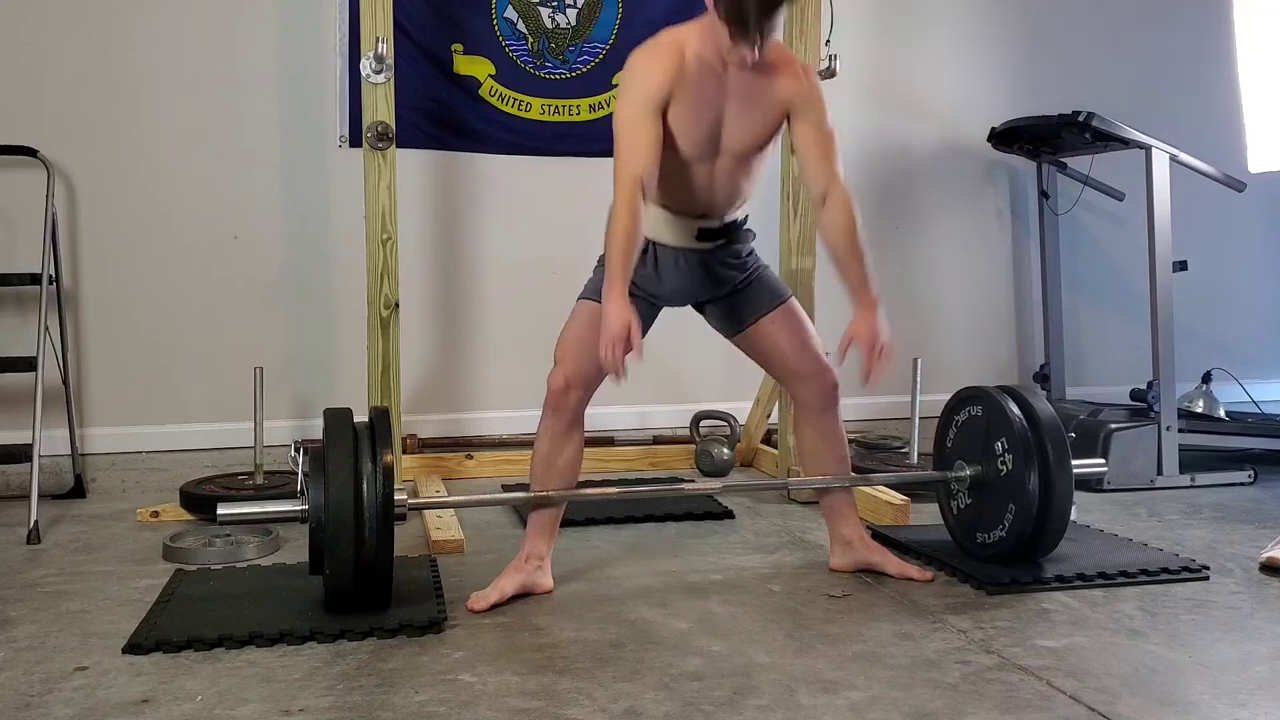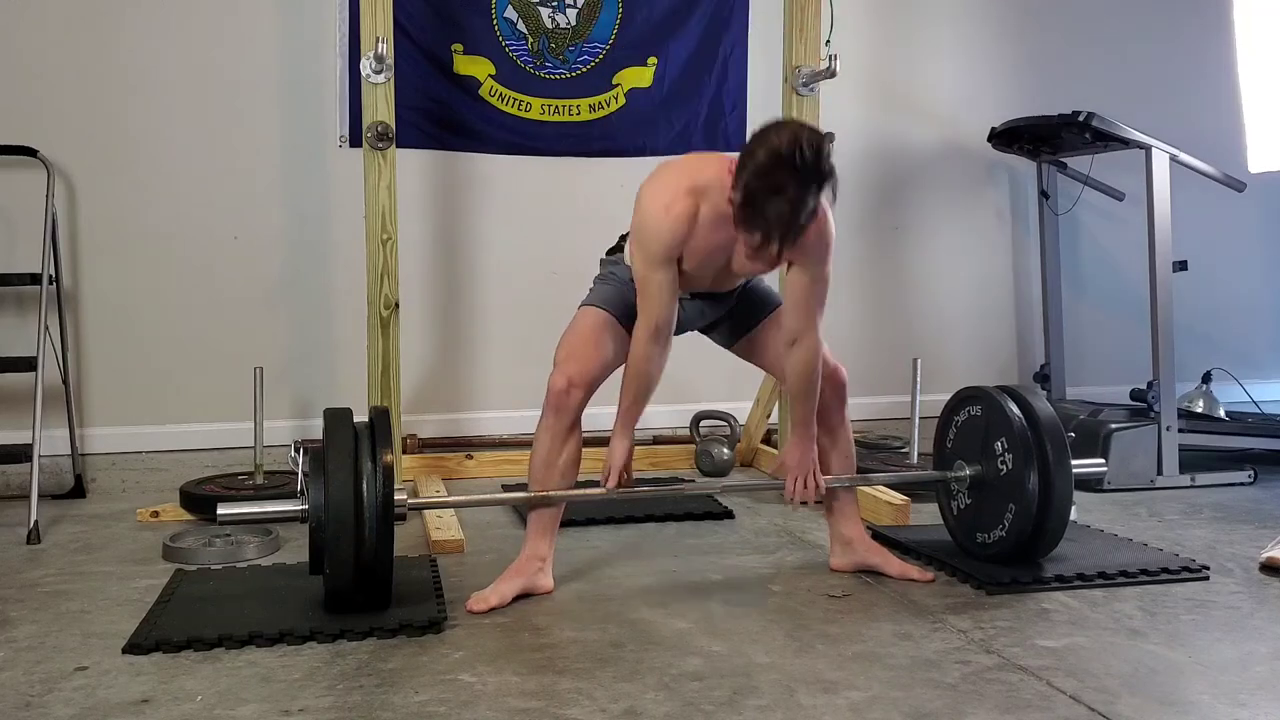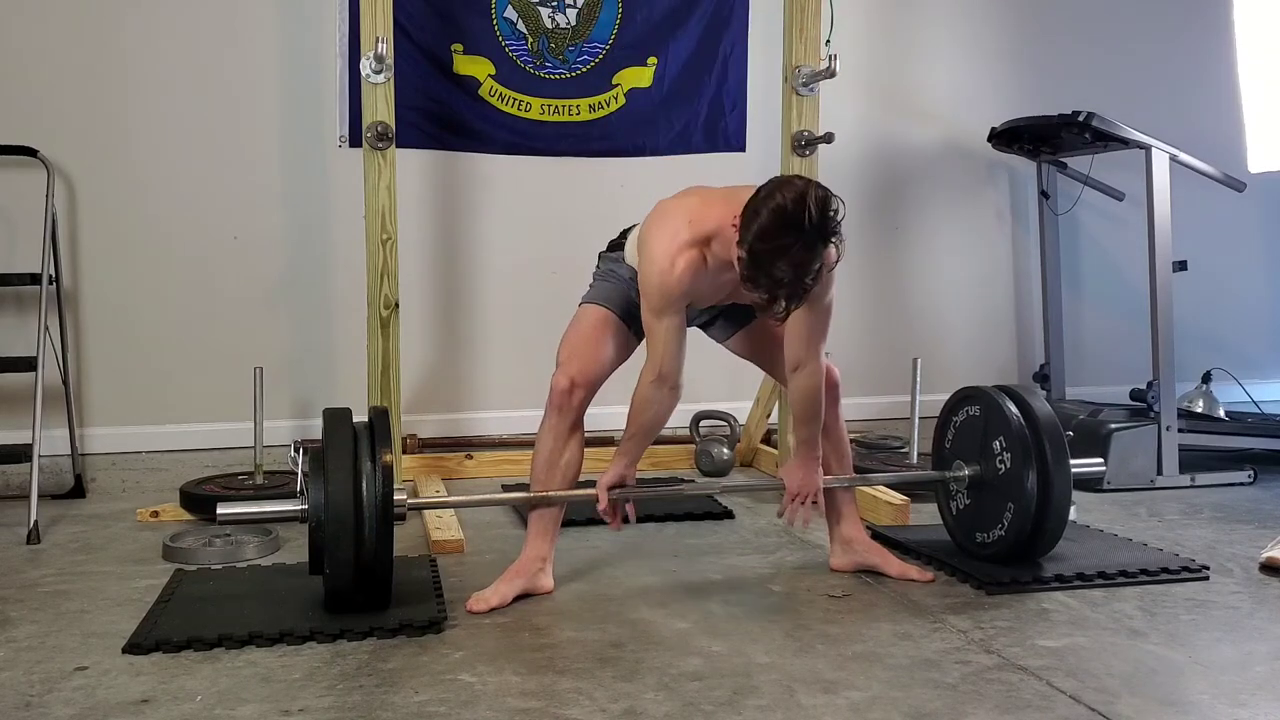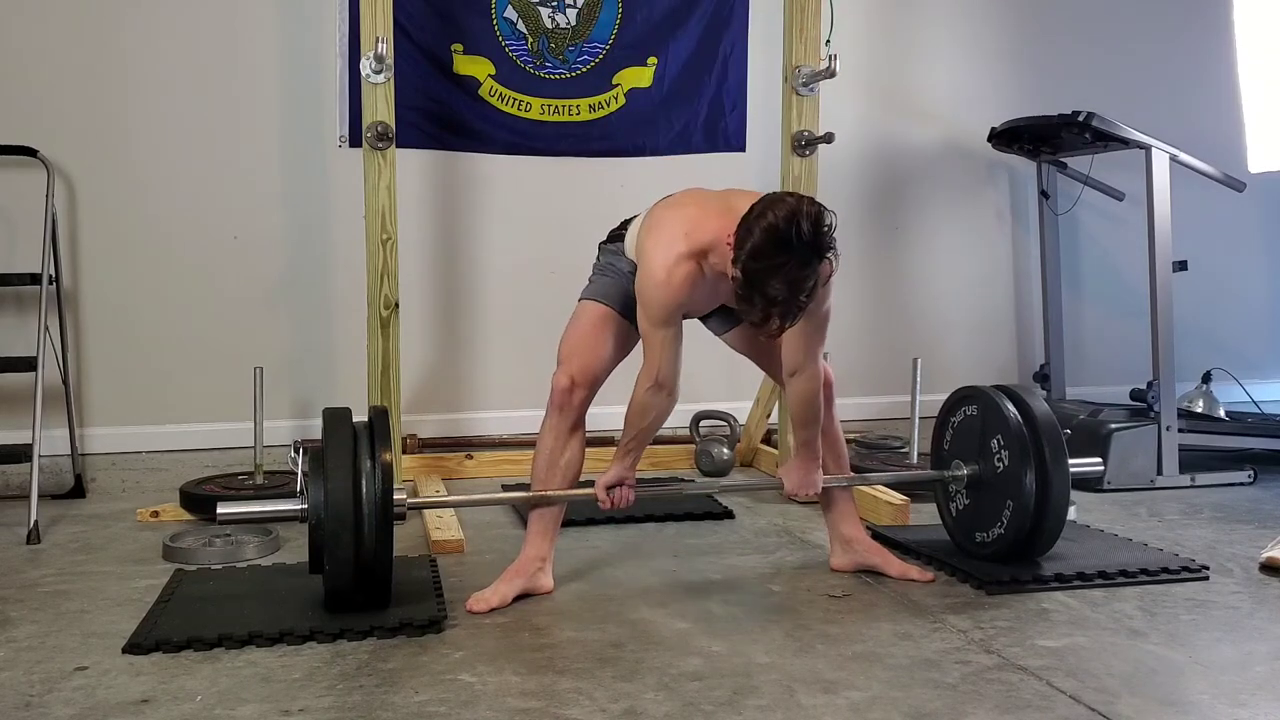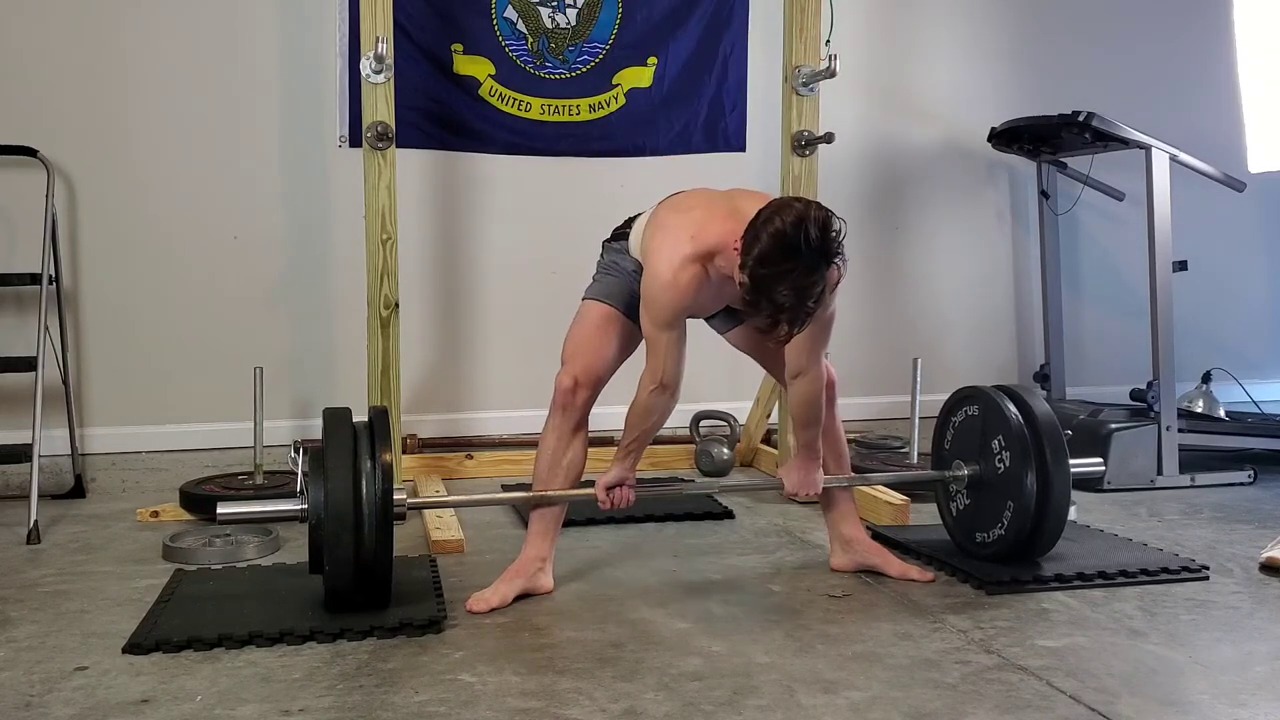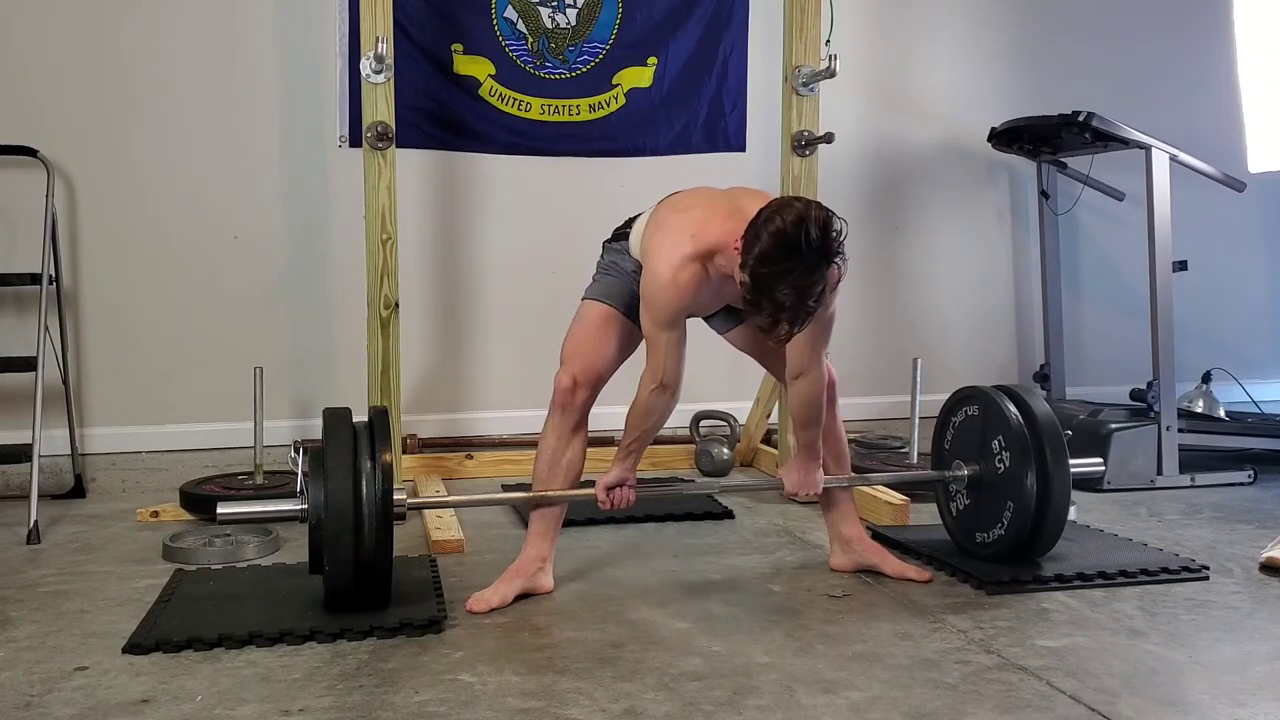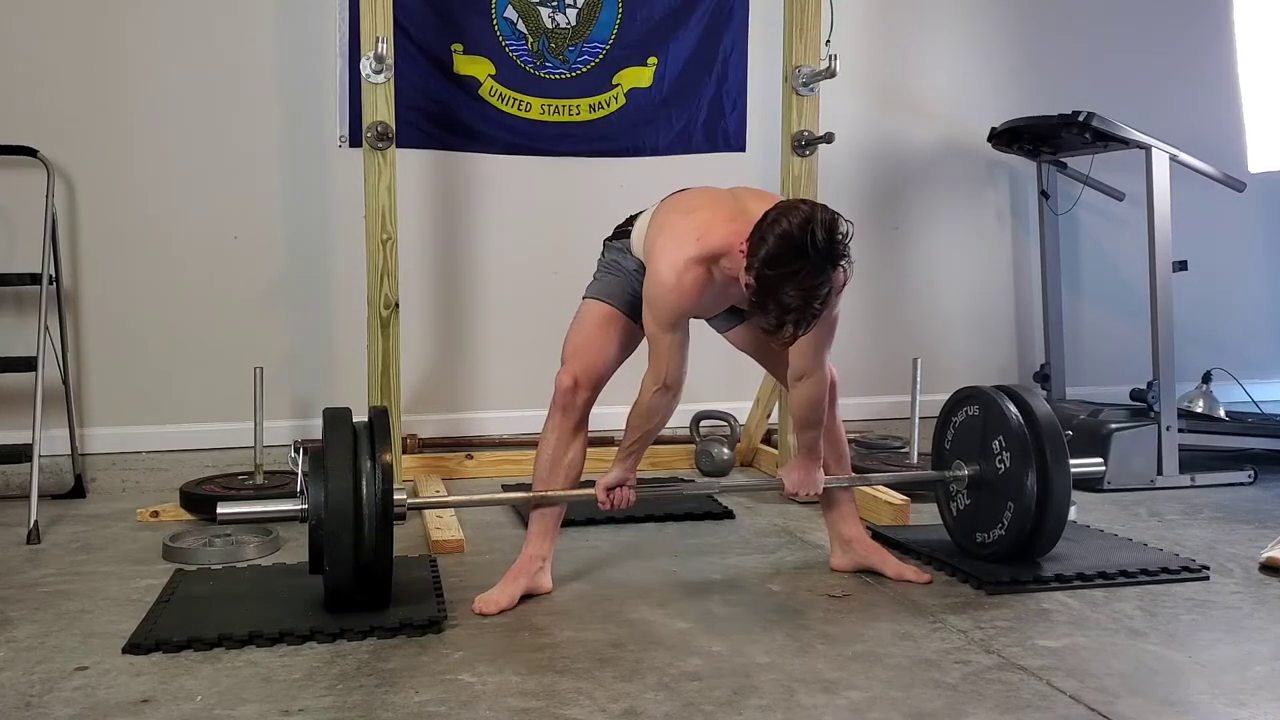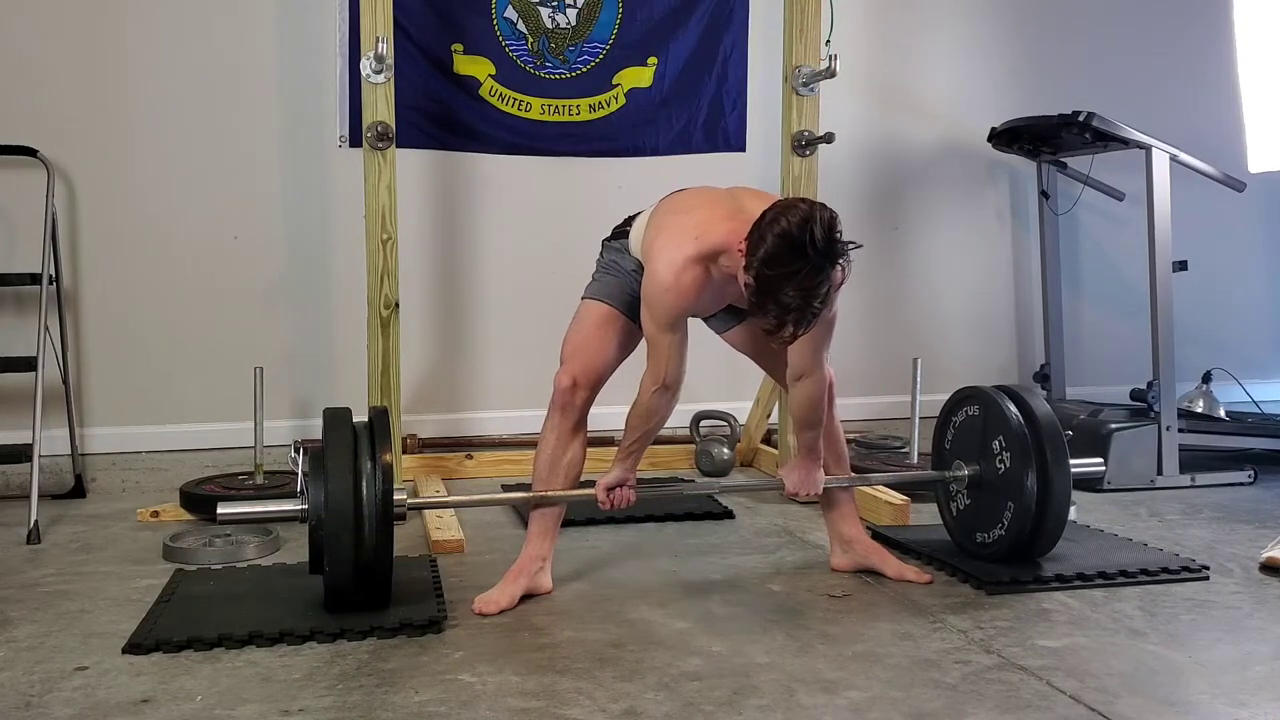
dt=0.3s
person 1, frame 1
left shoulder: (792, 80)
right shoulder: (659, 62)
left elbow: (829, 197)
right elbow: (631, 191)
left wrist: (865, 302)
right wrist: (615, 296)
left hip: (728, 249)
right hip: (649, 245)
left knee: (818, 381)
right knee: (567, 386)
left ankle: (848, 539)
right ankle: (534, 559)
person 1, frame 2
left shoulder: (813, 224)
right shoulder: (671, 201)
left elbow: (800, 339)
right elbow: (653, 334)
left wrist: (802, 437)
right wrist: (624, 434)
left hip: (728, 296)
right hip: (634, 281)
left knee: (828, 383)
right knee: (566, 386)
left ankle: (849, 540)
right ankle: (534, 561)
person 1, frame 3
left shoulder: (813, 255)
right shoulder: (674, 251)
left elbow: (804, 366)
right elbow: (663, 380)
left wrist: (806, 458)
left hip: (721, 298)
right hip: (634, 275)
left knee: (824, 383)
right knee: (569, 387)
left ankle: (849, 540)
right ankle: (535, 562)
person 1, frame 4
left shoulder: (809, 263)
right shoulder: (669, 263)
left elbow: (802, 370)
right elbow: (659, 384)
left wrist: (806, 458)
right wrist: (623, 464)
left hip: (719, 278)
right hip: (630, 265)
left knee: (820, 382)
right knee: (571, 385)
left ankle: (848, 540)
right ankle: (534, 561)
person 1, frame 5
left shoulder: (814, 267)
right shoulder: (675, 266)
left elbow: (804, 373)
right elbow: (662, 385)
left wrist: (807, 459)
left hip: (722, 271)
right hip: (636, 262)
left knee: (822, 383)
right knee: (574, 386)
left ankle: (849, 540)
right ankle: (534, 561)
person 1, frame 6
left shoulder: (815, 267)
right shoulder: (675, 266)
left elbow: (804, 374)
right elbow: (662, 385)
left wrist: (808, 459)
left hip: (729, 276)
right hip: (636, 262)
left knee: (822, 381)
right knee: (574, 385)
left ankle: (849, 541)
right ankle: (535, 562)
person 1, frame 7
left shoulder: (819, 267)
right shoulder: (679, 269)
left elbow: (806, 376)
right elbow: (664, 385)
left wrist: (808, 459)
left hip: (729, 273)
right hip: (638, 261)
left knee: (823, 382)
right knee: (574, 385)
left ankle: (848, 541)
right ankle: (534, 562)
person 1, frame 8
left shoulder: (817, 267)
right shoulder: (675, 269)
left elbow: (805, 375)
right elbow: (663, 385)
left wrist: (808, 459)
left hip: (730, 274)
right hip: (635, 260)
left knee: (821, 382)
right knee: (573, 385)
left ankle: (848, 541)
right ankle: (534, 562)
